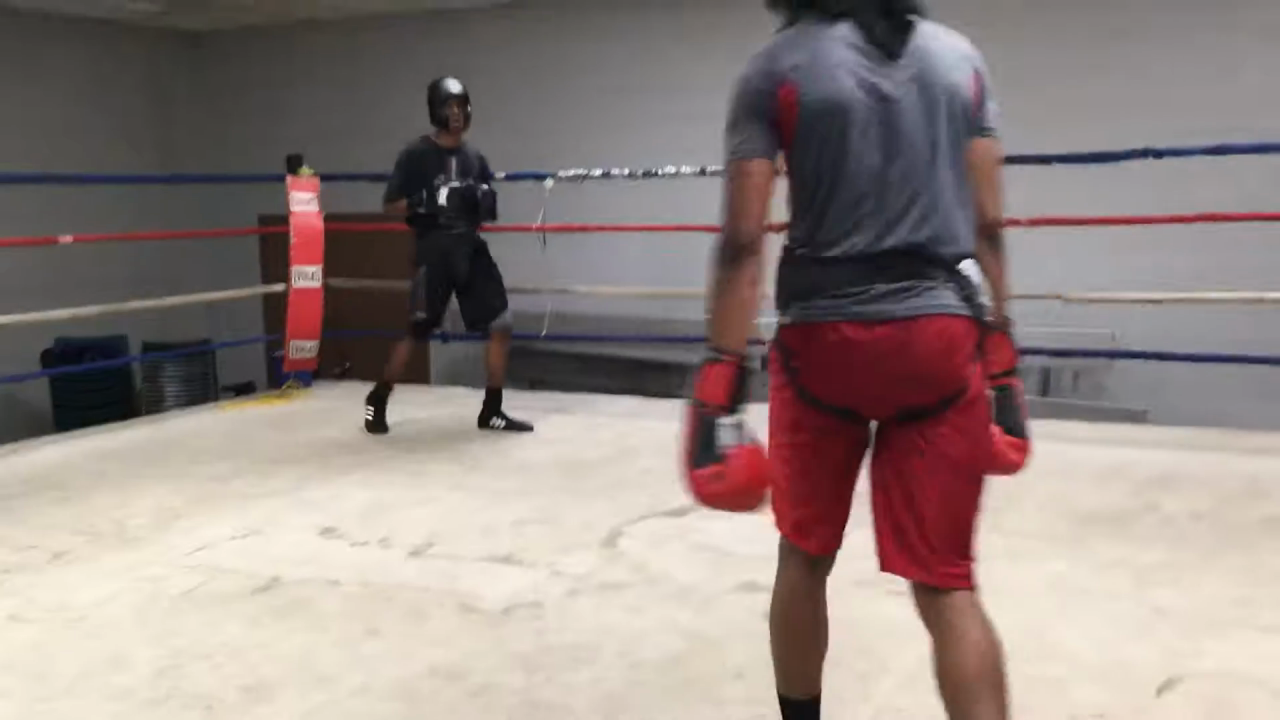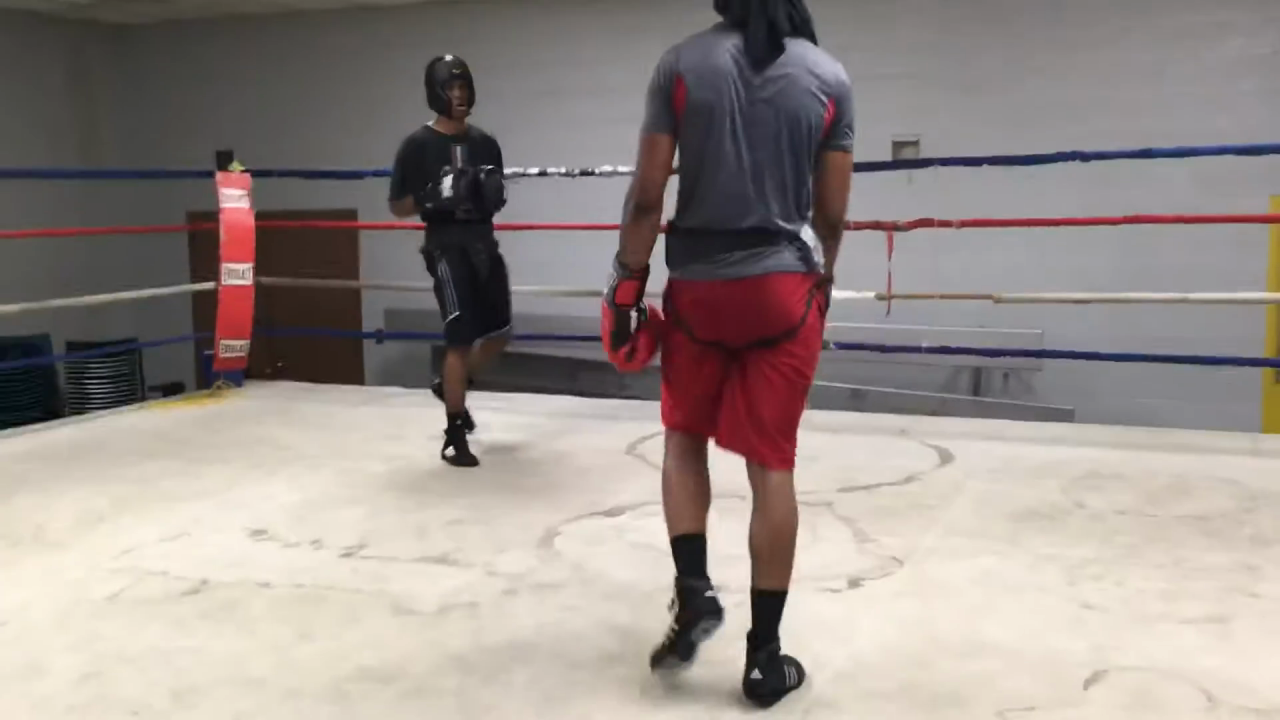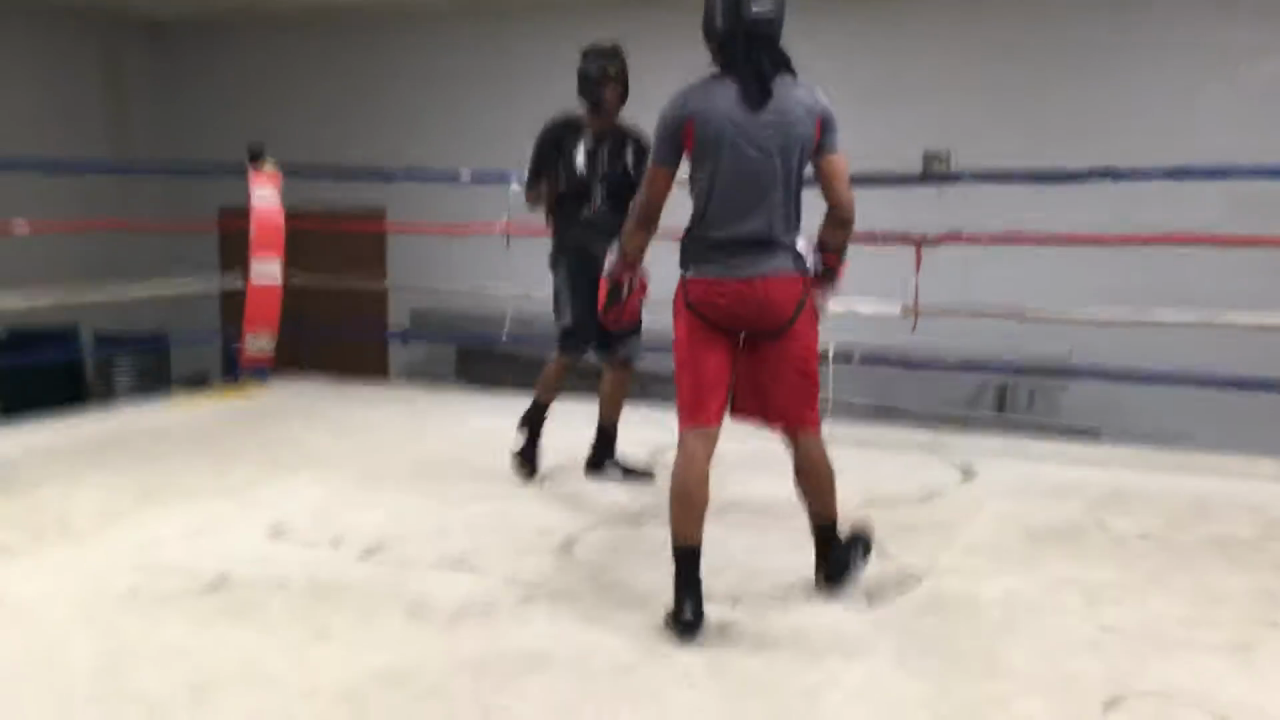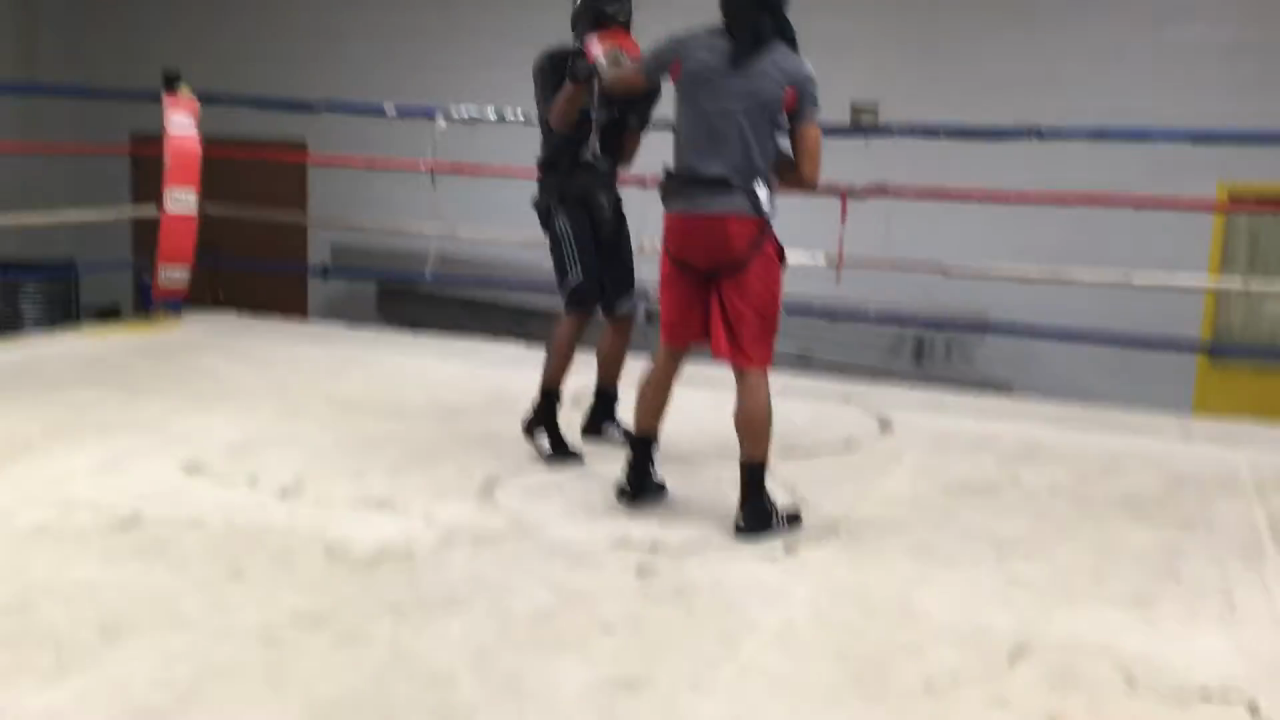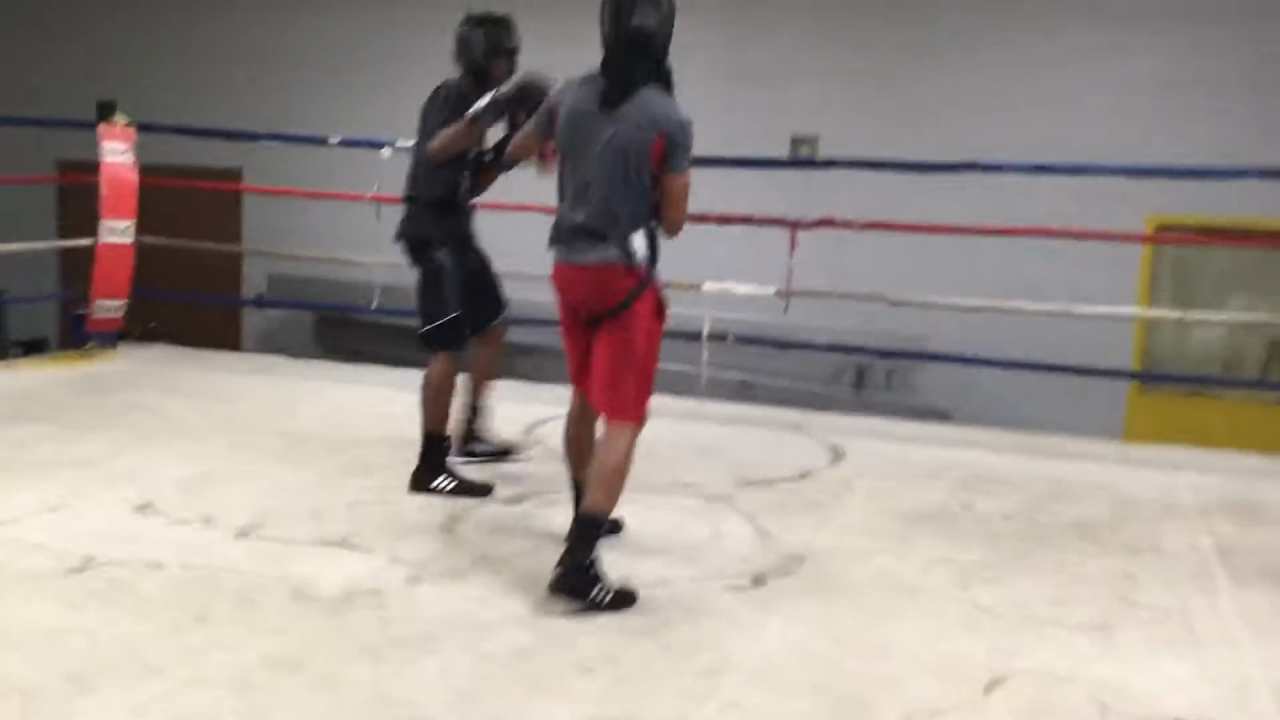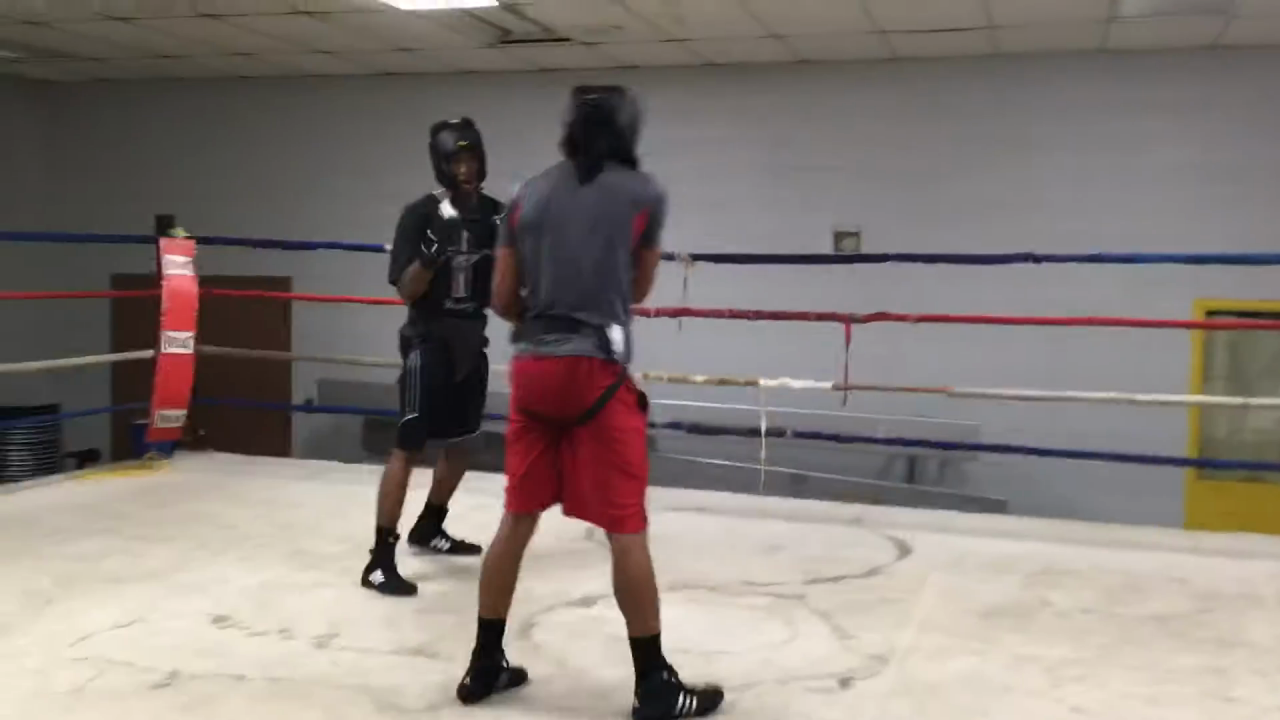
dt=0.7s
person 1, frame 1
left shoulder: (774, 71)
left elbow: (742, 244)
right elbow: (988, 228)
left wrist: (717, 389)
right wrist: (1001, 361)
left hip: (823, 342)
right hip: (941, 340)
left knee: (806, 559)
right knee: (946, 586)
person 1, frame 2
left shoulder: (680, 65)
right shoulder: (827, 78)
left elbow: (647, 198)
right elbow: (831, 215)
left wrist: (625, 287)
right wrist: (815, 293)
left hip: (699, 291)
right hip: (782, 290)
left knee: (684, 439)
right knee: (771, 470)
left ankle: (694, 593)
right ankle: (763, 654)
person 1, frame 3
left shoulder: (688, 106)
right shoulder: (811, 106)
left elbow: (648, 209)
right elbow: (842, 209)
left wrist: (622, 268)
right wrist: (828, 260)
left hip: (706, 289)
right hip: (780, 287)
left knee: (696, 440)
right knee: (802, 431)
left ankle: (687, 595)
right ankle: (831, 557)
person 1, frame 4
left shoulder: (689, 48)
right shoulder: (794, 72)
left elbow: (618, 82)
right elbow: (807, 173)
left wrist: (599, 65)
left hip: (686, 218)
right hip: (744, 225)
left knee: (674, 346)
right knee: (752, 368)
left ankle: (639, 470)
right ankle: (754, 503)
person 1, frame 5
left shoulder: (570, 96)
right shoulder: (669, 119)
left elbow: (518, 150)
right elbow: (672, 222)
left wrist: (549, 149)
left hip: (571, 267)
right hip: (623, 274)
left knee: (586, 399)
right knee: (623, 420)
left ankle: (586, 519)
right ankle: (577, 563)
person 1, frame 6
left shoulder: (530, 194)
right shoulder: (644, 194)
left elbow: (503, 294)
right elbow: (637, 290)
left hip: (532, 367)
right hip: (594, 368)
left knee: (518, 517)
right knee: (625, 527)
left ankle: (484, 665)
person 2, frame 1
left shoulder: (475, 159)
right shoulder: (416, 154)
right elbow: (391, 206)
left wrist: (486, 205)
right wrist: (428, 201)
left hip: (470, 248)
right hip: (433, 250)
left knee: (500, 325)
right knee: (417, 333)
left ankle: (492, 411)
right ankle: (378, 399)
person 2, frame 2
left shoulder: (485, 143)
right shoulder: (418, 145)
right elbow: (397, 207)
left wrist: (493, 192)
right wrist: (431, 198)
left hip: (484, 242)
right hip: (447, 246)
left knee: (497, 334)
right knee: (459, 338)
left ankle: (449, 390)
right ankle: (453, 436)
person 2, frame 3
left shoulder: (632, 142)
right shoulder: (560, 131)
right elbow: (533, 197)
left wrist: (640, 182)
right wrist: (566, 174)
left hip: (616, 250)
right hip: (574, 249)
left knee: (622, 356)
right knee: (572, 346)
left ankle: (602, 453)
right ankle: (532, 424)
person 2, frame 4
right shoulder: (556, 63)
right elbow: (559, 123)
left wrist: (639, 112)
right wrist: (584, 68)
left hip: (605, 198)
right hip: (564, 195)
left knee: (623, 309)
right knee: (578, 305)
left ankle: (601, 414)
right ankle: (544, 416)
person 2, frame 5
left shoulder: (471, 103)
right shoulder: (452, 95)
right elbow: (437, 150)
left wrist: (511, 143)
left hip: (453, 230)
right hip: (434, 231)
left knee: (490, 327)
right knee: (448, 347)
left ankle: (470, 434)
right ankle: (430, 465)
person 2, frame 6
left shoulder: (494, 213)
right shoulder: (421, 214)
right elbow: (406, 291)
right wrist: (433, 250)
left hip: (471, 340)
right hip: (429, 339)
left knee: (460, 444)
right knee: (408, 447)
left ankle: (428, 528)
right ankle: (380, 560)
